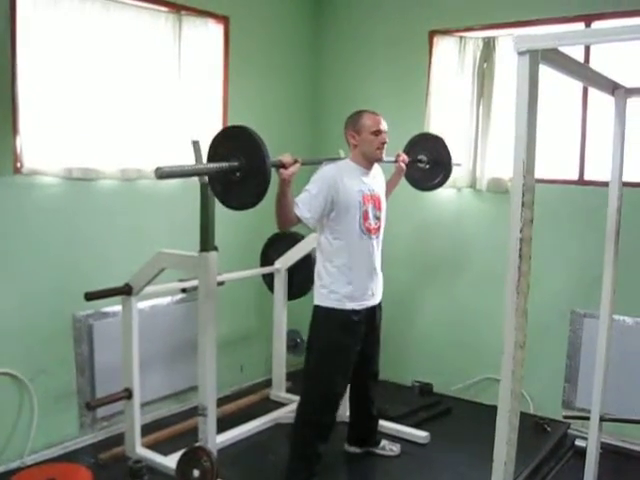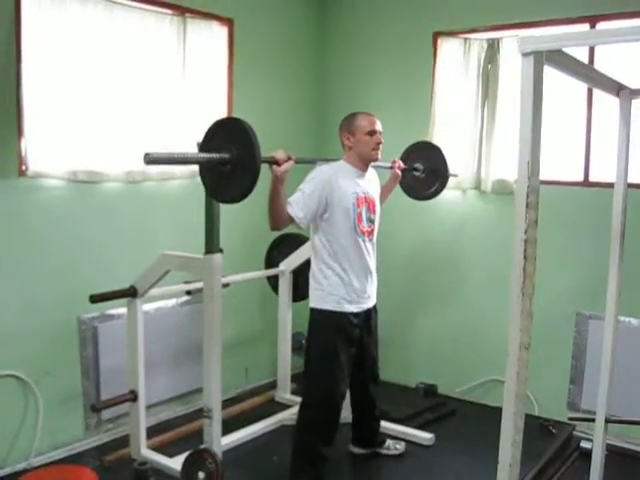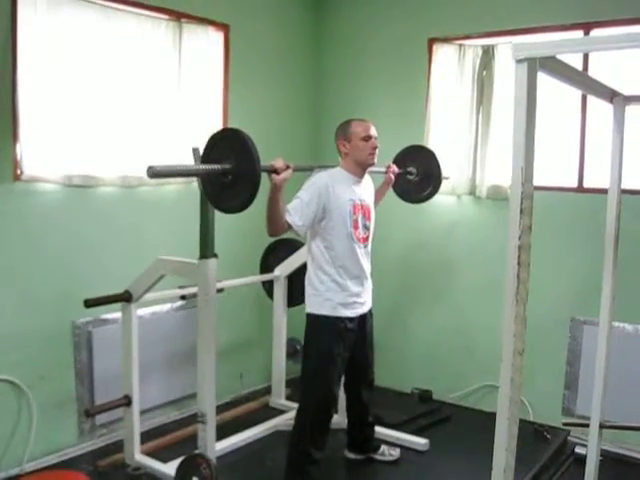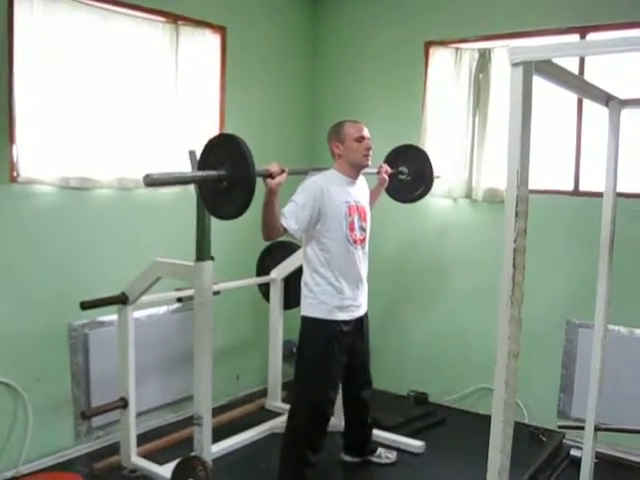
dt=0.5s
person 1, frame 1
left shoulder: (375, 175)
right shoulder: (331, 176)
right elbow: (287, 222)
left wrist: (399, 173)
right wrist: (285, 183)
left hip: (370, 297)
right hip: (337, 302)
left knee: (366, 377)
right knee: (323, 389)
left ankle: (363, 437)
person 1, frame 2
left shoulder: (371, 177)
right shoulder: (326, 178)
right elbow: (279, 221)
left wrist: (394, 180)
right wrist: (277, 179)
left hip: (366, 300)
right hip: (333, 305)
left knee: (366, 378)
right knee: (325, 392)
left ankle: (367, 438)
person 1, frame 3
left shoulder: (365, 184)
right shoulder: (323, 184)
right elbow: (277, 228)
left wrist: (387, 183)
right wrist: (276, 188)
left hip: (361, 304)
right hip: (330, 310)
left knee: (361, 383)
right knee: (319, 396)
left ankle: (361, 443)
person 1, frame 4
left shoulder: (360, 185)
right shoulder: (318, 187)
right elbow: (272, 232)
left wrist: (380, 185)
right wrist: (271, 191)
left hip: (357, 308)
right hip: (325, 314)
left knee: (359, 387)
right knee: (314, 401)
left ankle: (358, 445)
